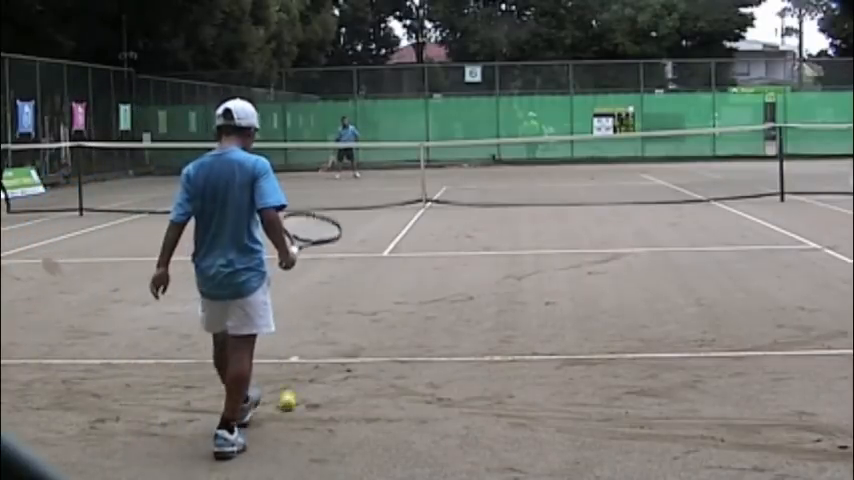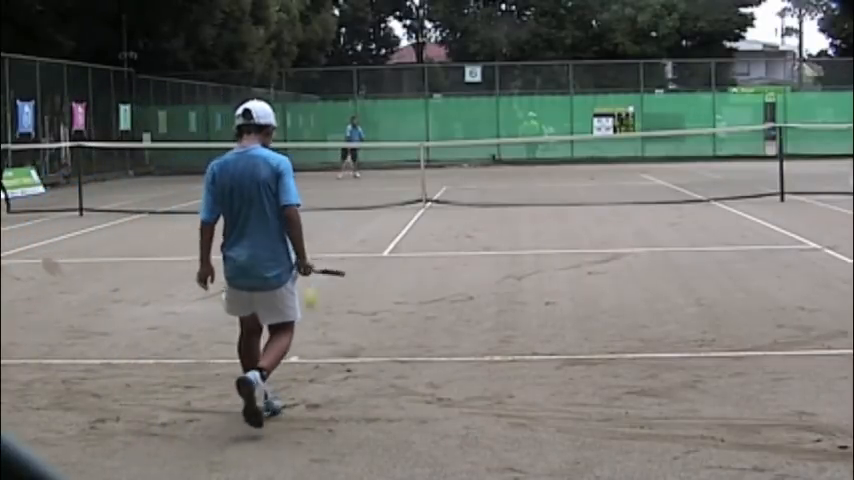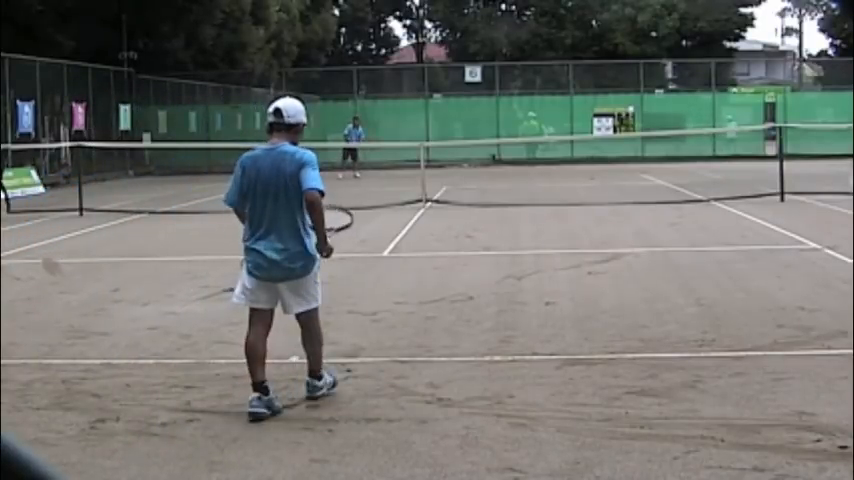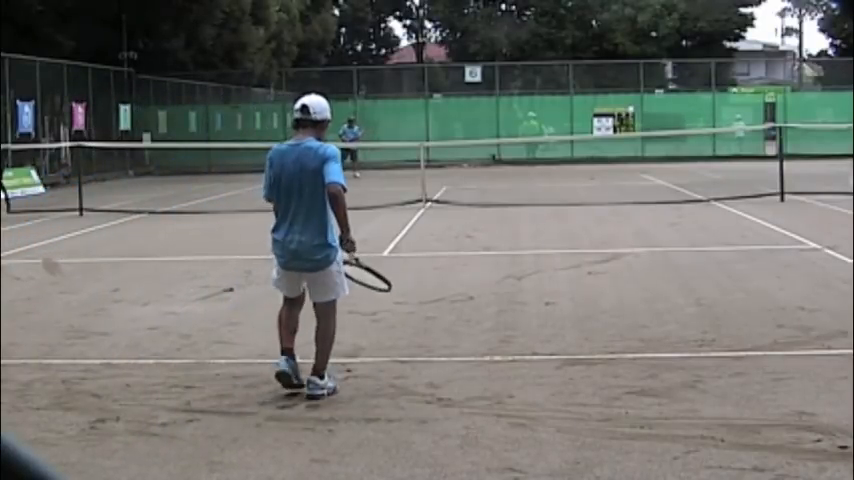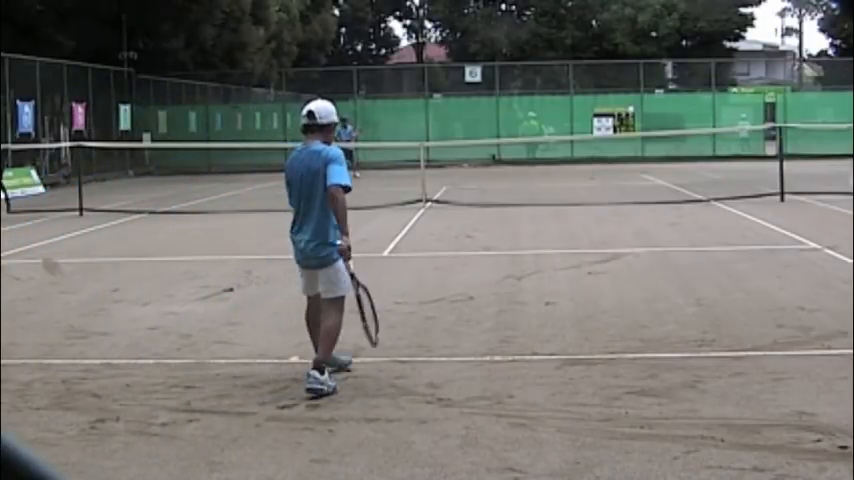
dt=0.3s
person 1, frame 1
left shoulder: (193, 170)
right shoulder: (256, 166)
left elbow: (177, 221)
right elbow: (269, 215)
left wrist: (162, 267)
right wrist: (285, 251)
left hip: (208, 274)
right hip: (245, 272)
left knee: (222, 345)
right knee: (240, 352)
left ankle: (240, 403)
right ankle: (227, 432)
person 1, frame 2
left shoulder: (217, 168)
right shoulder: (278, 163)
left elbow: (207, 220)
right elbow: (290, 213)
left wrist: (205, 261)
right wrist: (301, 256)
left hip: (236, 265)
right hip: (274, 264)
left knee: (249, 331)
right knee: (282, 331)
left ankle: (258, 393)
right ankle: (256, 377)
person 1, frame 3
left shoulder: (247, 160)
right shoulder: (303, 158)
left elbow: (236, 206)
right elbow: (312, 198)
right wrist: (322, 239)
left hip: (258, 256)
right hip: (297, 256)
left knee: (258, 324)
right knee: (309, 320)
left ankle: (261, 395)
right ankle: (317, 379)
person 1, frame 4
left shoulder: (275, 155)
right shoulder: (327, 153)
left elbow: (271, 198)
right elbow: (335, 191)
right wrist: (346, 233)
left hip: (285, 246)
right hip: (320, 248)
left knee: (291, 303)
right knee: (326, 313)
left ankle: (287, 359)
right ankle: (318, 379)
person 1, frame 5
left shoulder: (292, 160)
right shoulder: (332, 154)
right elbow: (336, 191)
right wrist: (344, 234)
left hip: (302, 244)
right hip: (328, 245)
left knee: (315, 302)
right knee: (333, 308)
left ankle: (324, 358)
right ankle: (318, 372)
